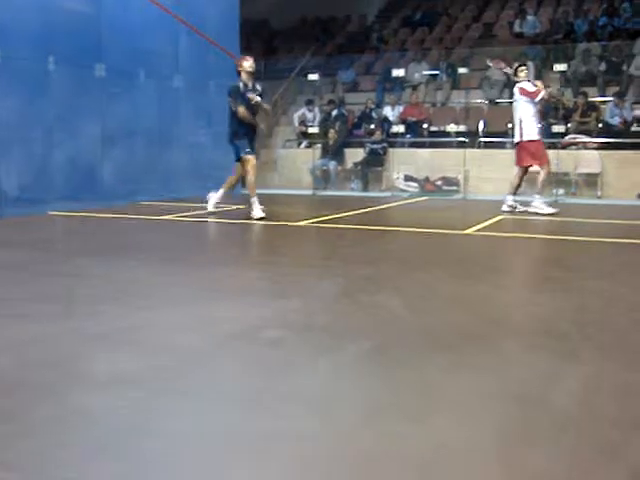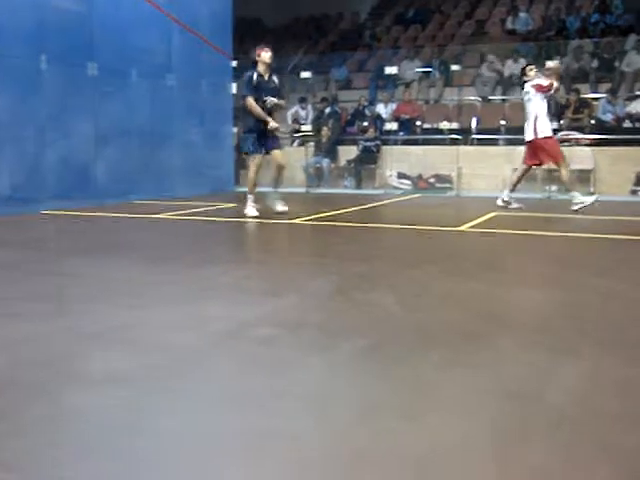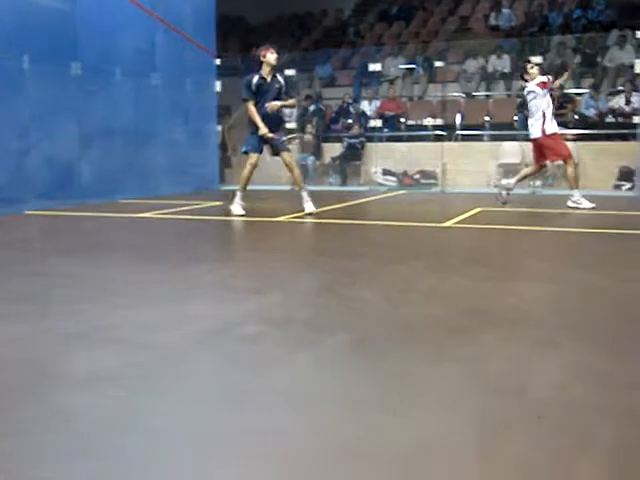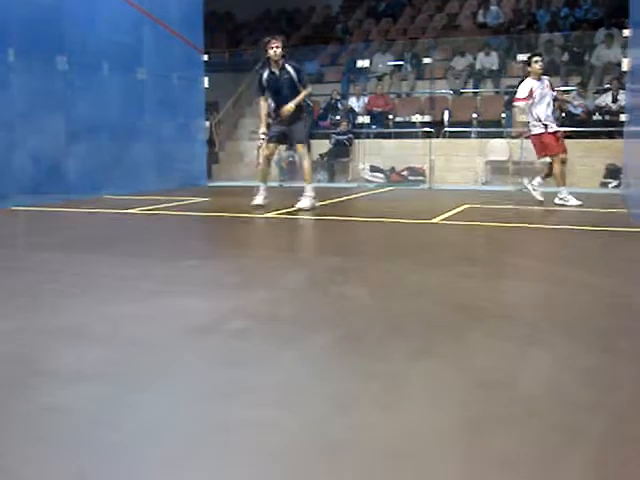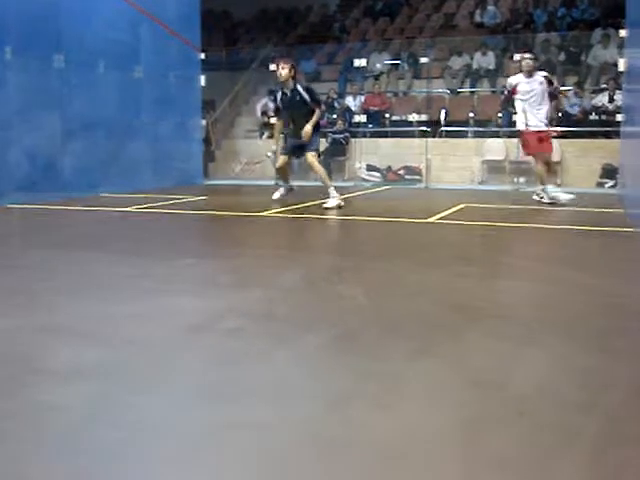
dt=0.2s
person 1, frame 1
left shoulder: (258, 88)
right shoulder: (235, 87)
left elbow: (267, 110)
right elbow: (241, 111)
left wrist: (259, 102)
right wrist: (257, 123)
left hip: (249, 134)
right hip: (238, 134)
left knee: (241, 172)
right knee: (251, 165)
left ankle: (216, 196)
right ankle: (255, 206)
person 1, frame 2
left shoulder: (275, 80)
right shoulder: (249, 77)
left elbow: (282, 104)
right elbow: (250, 103)
left wrist: (275, 101)
right wrist: (269, 120)
left hip: (267, 128)
right hip: (252, 128)
left knee: (280, 163)
right knee: (256, 164)
left ankle: (275, 198)
right ankle: (250, 203)
person 1, frame 3
left shoulder: (281, 80)
right shoulder: (251, 80)
left elbow: (291, 101)
right elbow: (250, 106)
left wrist: (279, 104)
right wrist: (262, 127)
left hip: (276, 129)
right hip: (258, 129)
left knee: (290, 162)
right knee: (252, 163)
left ankle: (306, 200)
right ankle: (237, 201)
person 1, frame 4
left shoulder: (293, 69)
right shoulder: (264, 75)
left elbow: (307, 90)
right elbow: (263, 101)
left wrist: (293, 104)
right wrist: (263, 125)
left hip: (296, 118)
right hip: (277, 120)
left knee: (302, 152)
right knee: (267, 154)
left ankle: (309, 194)
right ankle: (262, 192)
person 1, frame 5
left shoulder: (304, 89)
right shoulder: (279, 96)
left elbow: (320, 108)
right elbow: (280, 120)
left wrist: (311, 125)
right wrist: (276, 143)
left hip: (310, 132)
right hip: (293, 134)
left knee: (311, 160)
right knee: (280, 165)
left ankle: (334, 196)
right ankle: (286, 186)
person 2, frame 1
left shoulder: (525, 89)
right shoulder: (522, 86)
right elbow: (543, 95)
left wrist: (538, 86)
right wrist: (541, 87)
left hip: (522, 136)
right hip: (528, 136)
left knee: (522, 170)
right knee: (545, 168)
left ankle: (509, 202)
right ankle: (537, 202)
person 2, frame 2
left shoulder: (532, 89)
right shoulder: (534, 85)
right elbow: (554, 85)
left wrist: (552, 71)
left hip: (533, 135)
right hip: (541, 134)
left knee: (526, 167)
right knee: (563, 164)
left ankle: (506, 197)
right ankle: (577, 198)
person 2, frame 3
left shoulder: (533, 87)
right shoulder: (537, 84)
right elbow: (555, 84)
left hip: (539, 132)
right hip: (544, 131)
left knee: (537, 167)
right knee: (570, 161)
left ankle: (510, 183)
right ankle: (575, 198)
person 2, frame 4
left shoulder: (546, 80)
right shoulder: (526, 86)
left elbow: (555, 96)
right elbow: (519, 108)
right wrist: (521, 119)
left hip: (552, 127)
right hip: (539, 129)
left knee: (562, 159)
right knee: (558, 159)
left ankle: (536, 182)
right ankle: (562, 195)
person 2, frame 5
left shoulder: (544, 77)
right shoulder: (513, 81)
left elbow: (555, 92)
right elbow: (508, 96)
left wrist: (551, 109)
left hip: (542, 126)
right hip: (526, 126)
left knee: (547, 160)
right knee: (539, 159)
left ankle: (542, 191)
right ankle: (552, 191)
